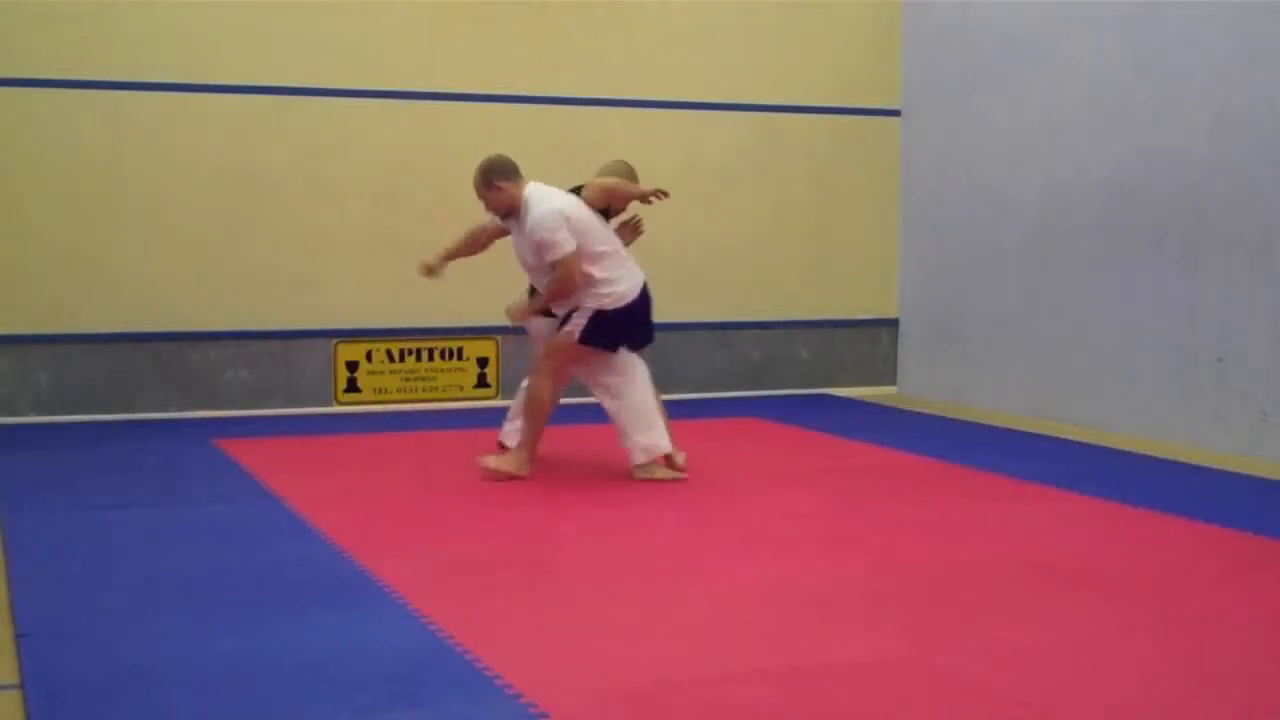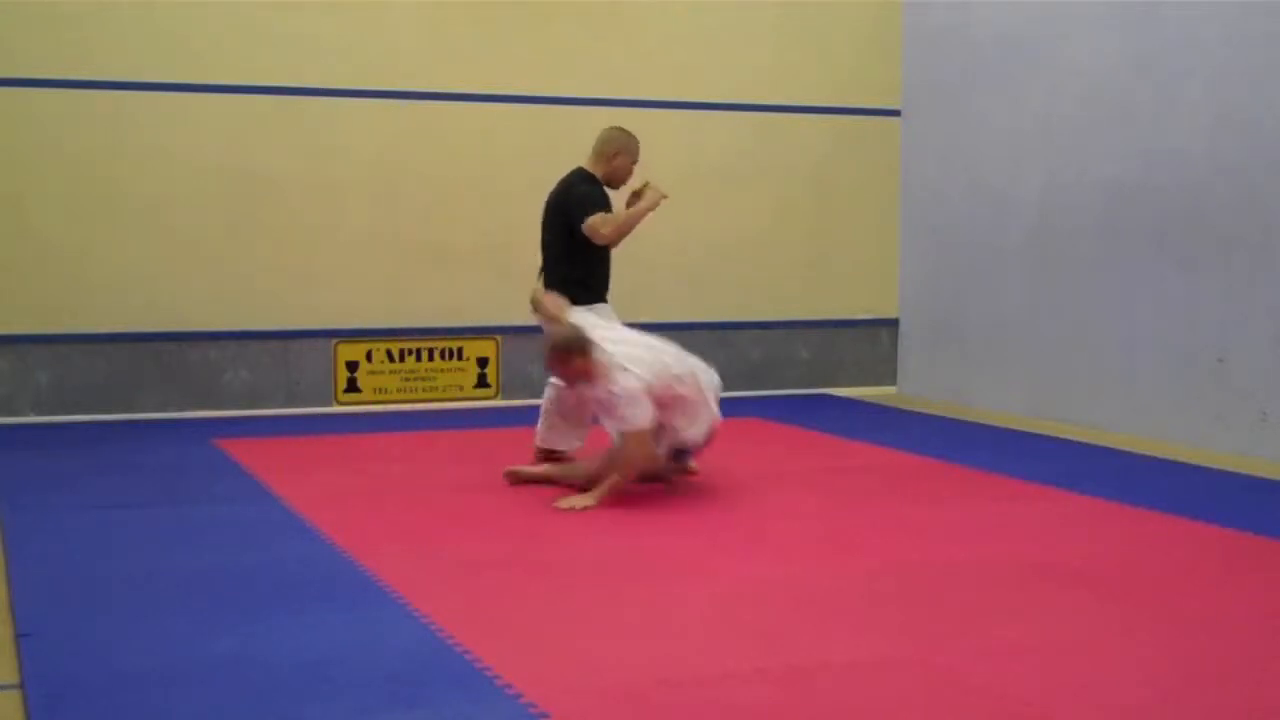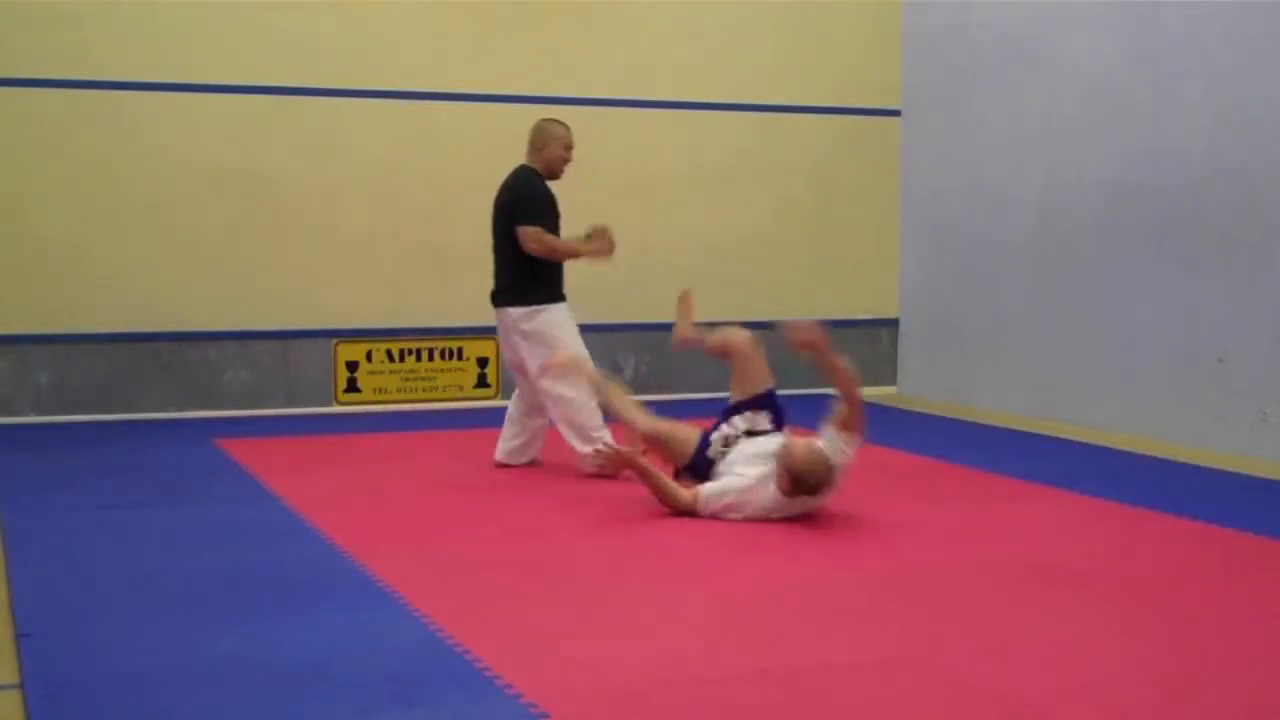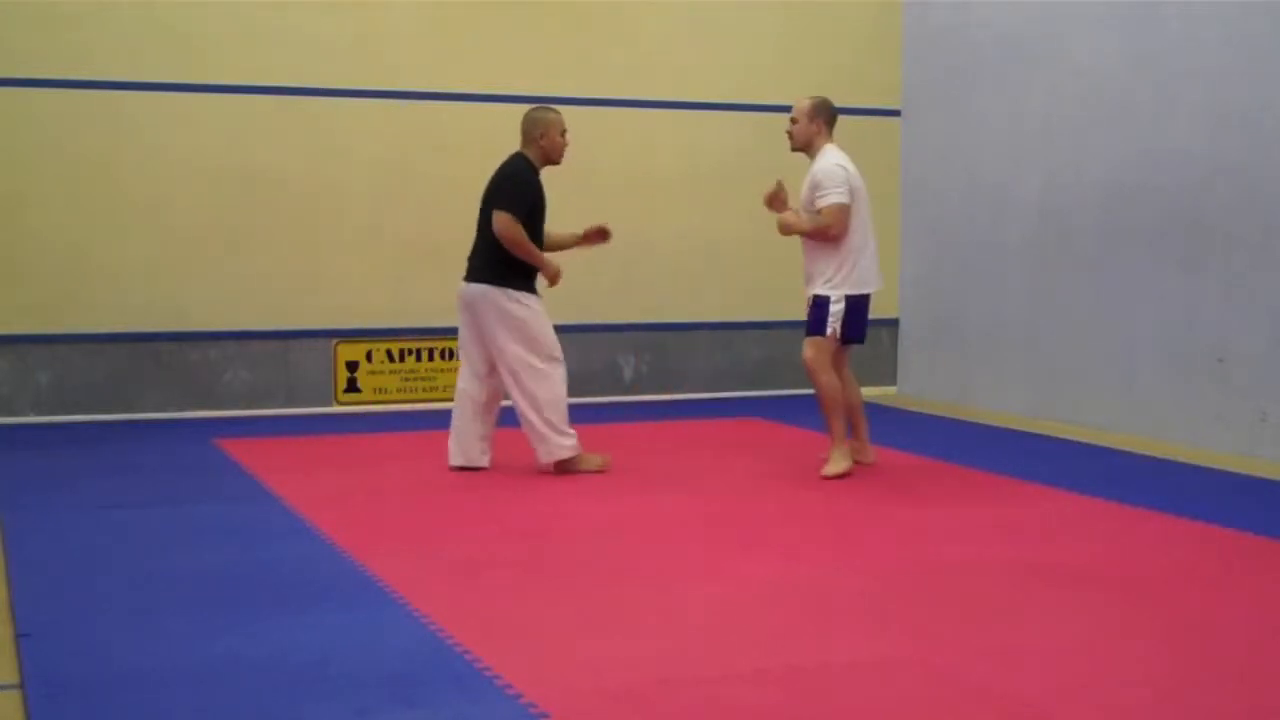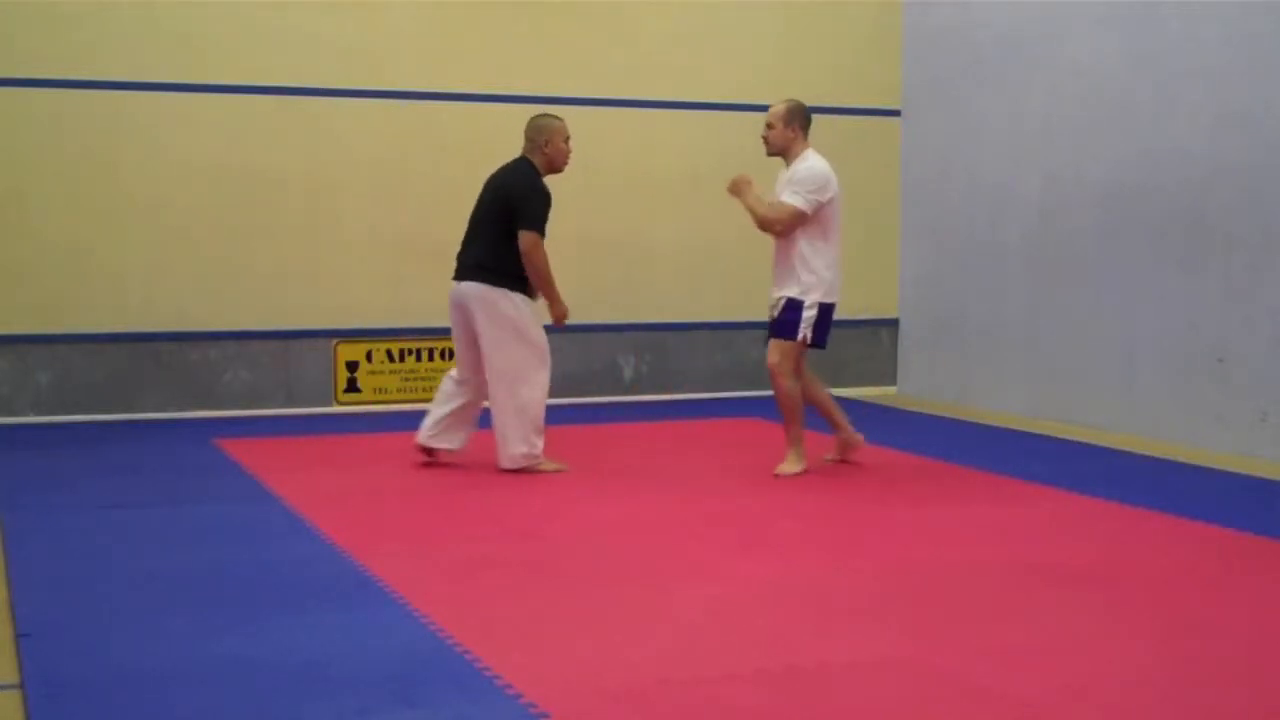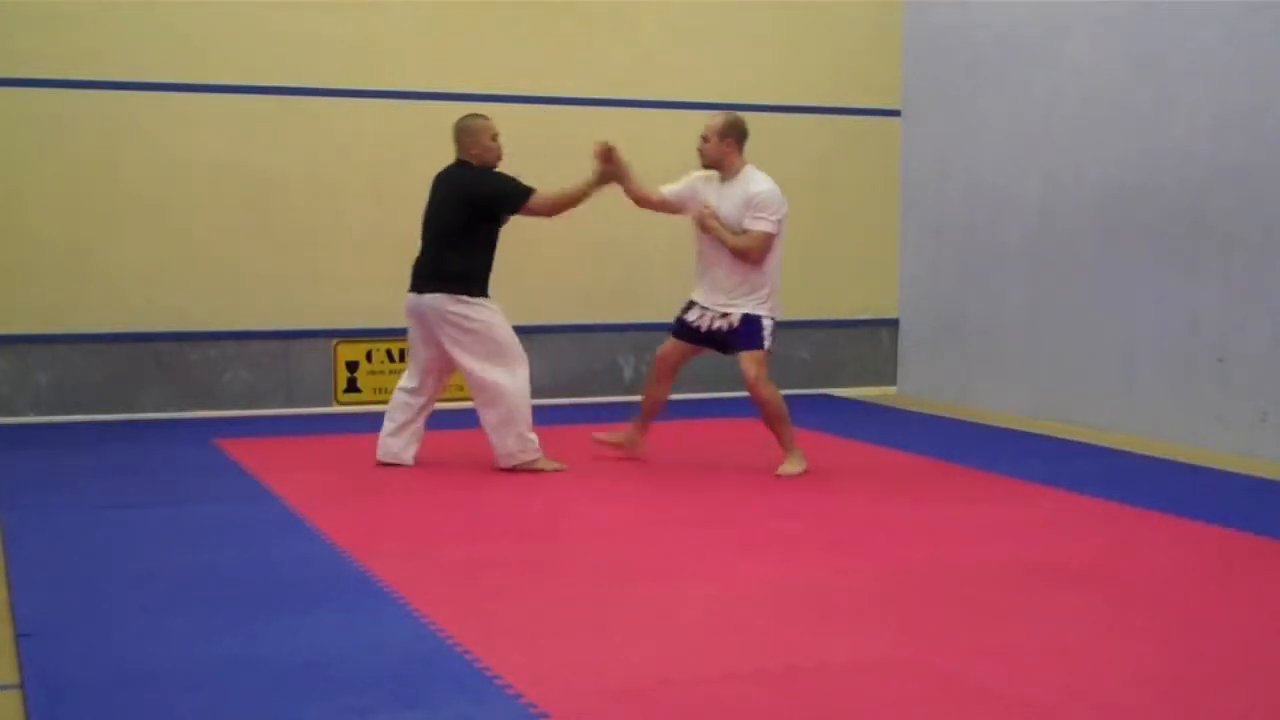
dt=0.4s
person 1, frame 1
right shoulder: (583, 203)
right elbow: (606, 187)
left wrist: (620, 244)
left hip: (545, 315)
right hip: (562, 316)
left ankle: (512, 440)
person 1, frame 2
left shoulder: (579, 187)
right shoulder: (582, 191)
left elbow: (601, 237)
right elbow: (604, 233)
left wrist: (631, 210)
right wrist: (644, 207)
left hip: (569, 301)
right hip: (577, 304)
left ankle: (550, 445)
person 1, frame 3
left shoulder: (520, 186)
right shoulder: (531, 188)
right elbow: (535, 245)
left wrist: (581, 242)
right wrist: (587, 250)
left hip: (515, 302)
right hip: (533, 304)
left knee: (535, 381)
right knee: (571, 379)
left ankle: (515, 452)
right ankle: (600, 455)
person 1, frame 4
left shoulder: (517, 172)
right shoulder: (519, 175)
left elbow: (526, 235)
right elbow: (504, 229)
left wrist: (579, 239)
right wrist: (544, 264)
left hip: (479, 286)
right hip: (503, 290)
left knee: (478, 374)
right knee: (541, 368)
left ankle: (468, 453)
right ankle: (563, 452)
person 1, frame 5
left shoulder: (508, 175)
right shoulder: (533, 187)
right elbow: (530, 250)
right wrist: (555, 302)
left hip: (465, 285)
right hip: (496, 291)
left knee: (472, 372)
right knee: (527, 368)
left ankle: (435, 438)
right ankle: (523, 454)
person 1, frame 6
left shoulder: (448, 180)
right shoulder: (482, 183)
right elbow: (548, 205)
right wrist: (598, 178)
left hip: (422, 296)
right hip: (457, 299)
left knee: (421, 376)
right knee: (504, 368)
left ankle: (393, 449)
right ankle: (520, 453)
person 2, frame 1
left shoulder: (544, 218)
right shoulder: (526, 202)
left elbow: (570, 279)
right elbow: (483, 234)
left wrist: (532, 305)
right wrist: (442, 258)
left hip: (609, 300)
right hip: (627, 294)
left knee: (546, 369)
right knee: (623, 379)
left ankle: (521, 459)
right ankle: (657, 457)
person 2, frame 2
left shoulder: (622, 389)
right shoulder: (589, 332)
left elbow: (637, 457)
right elbow: (548, 301)
left wrist: (594, 496)
left hip: (689, 428)
person 2, frame 3
left shoulder: (745, 494)
right shoulder: (827, 470)
left elbow: (682, 499)
right elbow: (851, 396)
left wrist: (639, 464)
right wrist: (817, 345)
left hip: (721, 458)
right hip: (761, 435)
left knee: (650, 429)
right knee: (738, 339)
left ankle: (588, 372)
right ankle: (692, 335)
person 2, frame 4
left shoulder: (828, 167)
right shoulder: (826, 166)
left elbow: (832, 228)
left wrist: (792, 223)
right wrist: (788, 210)
left hip: (840, 287)
right hip: (835, 285)
left knee: (815, 360)
right knee: (834, 365)
left ankle: (840, 449)
right ankle: (861, 445)
person 2, frame 5
left shoulder: (813, 171)
right shoulder: (790, 172)
left elbow: (779, 225)
left wrist: (748, 195)
right wrist: (755, 203)
left hip: (809, 291)
right hip: (789, 288)
left knee: (778, 364)
right knee: (793, 370)
left ankle: (797, 451)
right ankle: (846, 435)
person 2, frame 6
left shoulder: (762, 191)
right shoulder: (701, 183)
left elbow: (753, 253)
right elbow: (648, 200)
left wrist: (711, 224)
right wrist: (619, 168)
left hip: (751, 306)
right hip: (708, 301)
left knee: (755, 378)
right knee: (664, 363)
left ankle: (794, 452)
right ankle: (632, 437)
